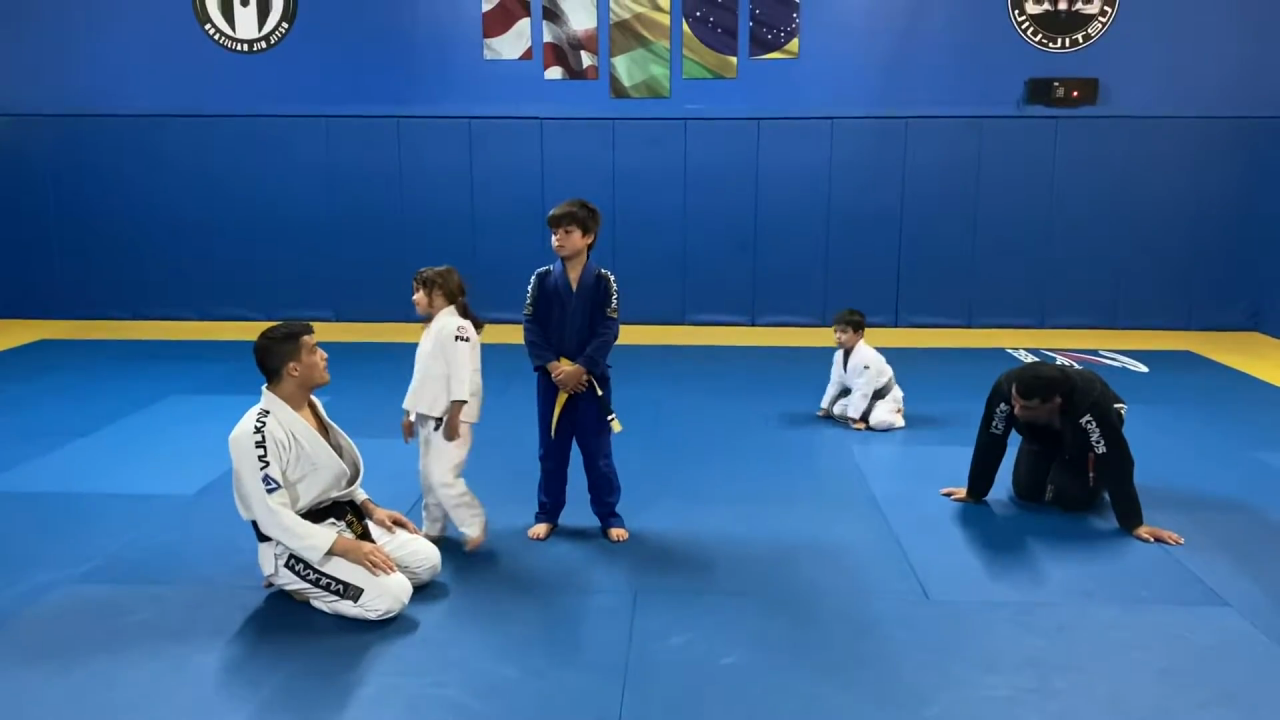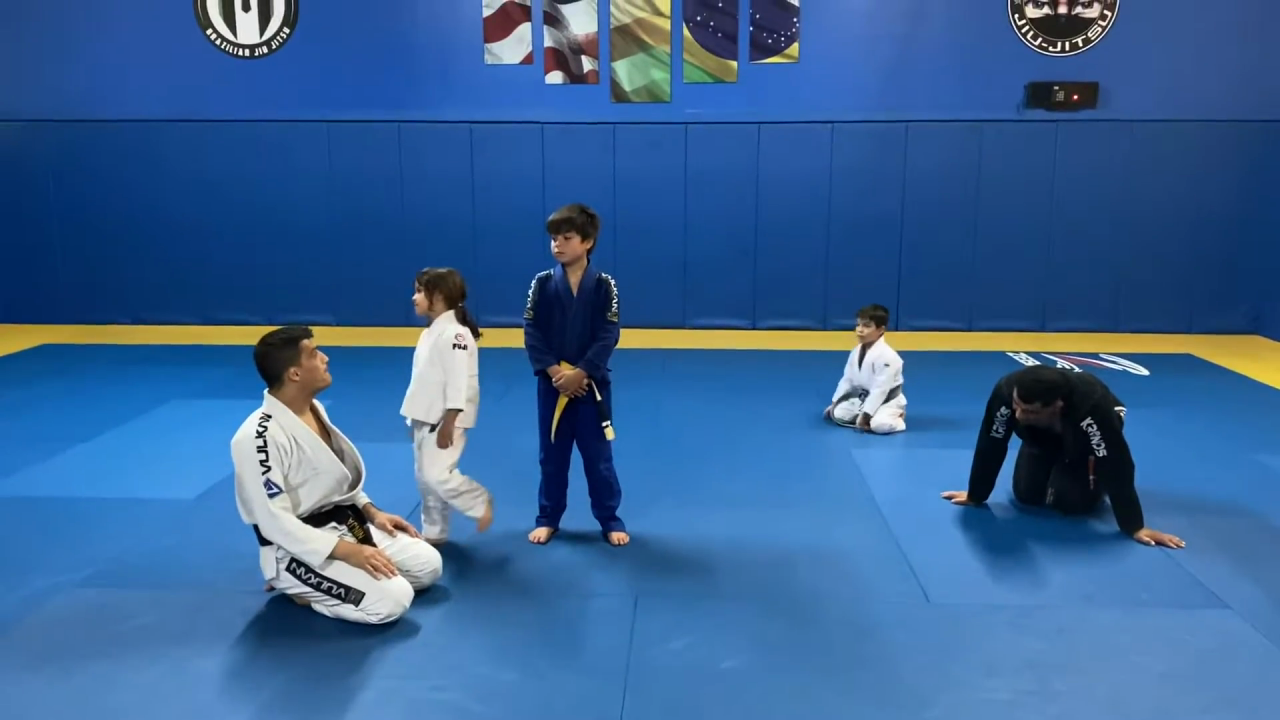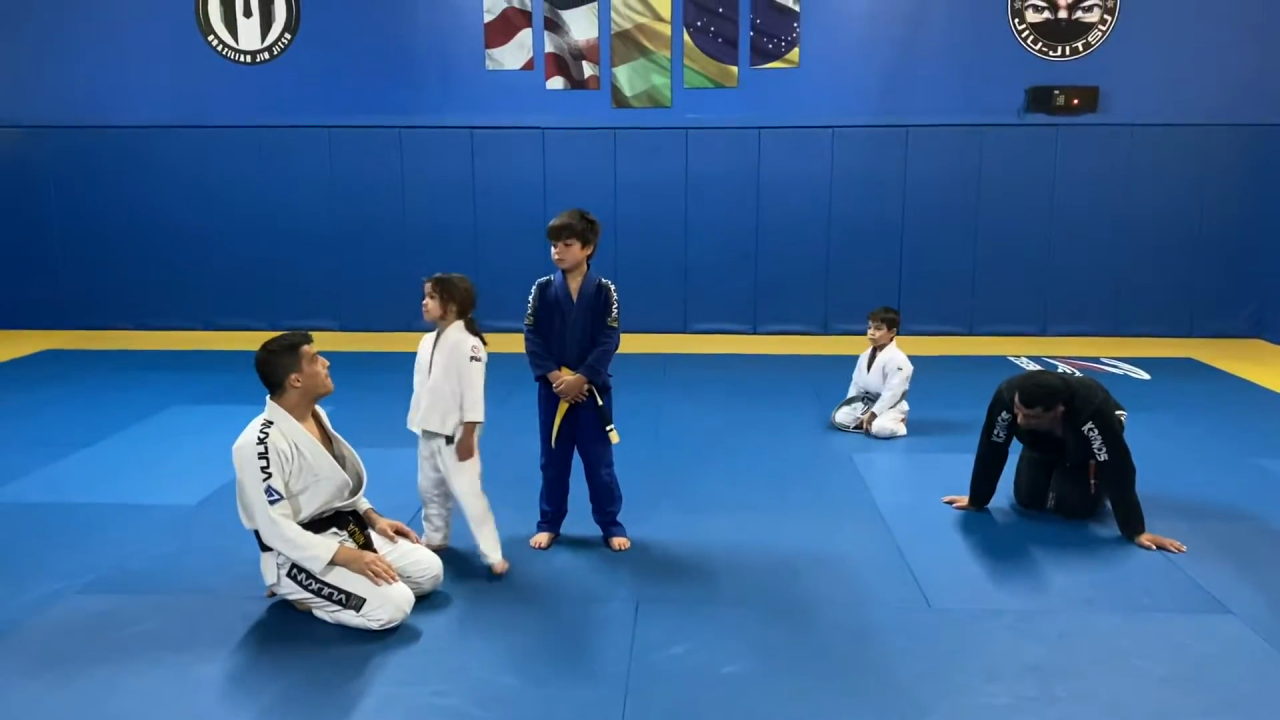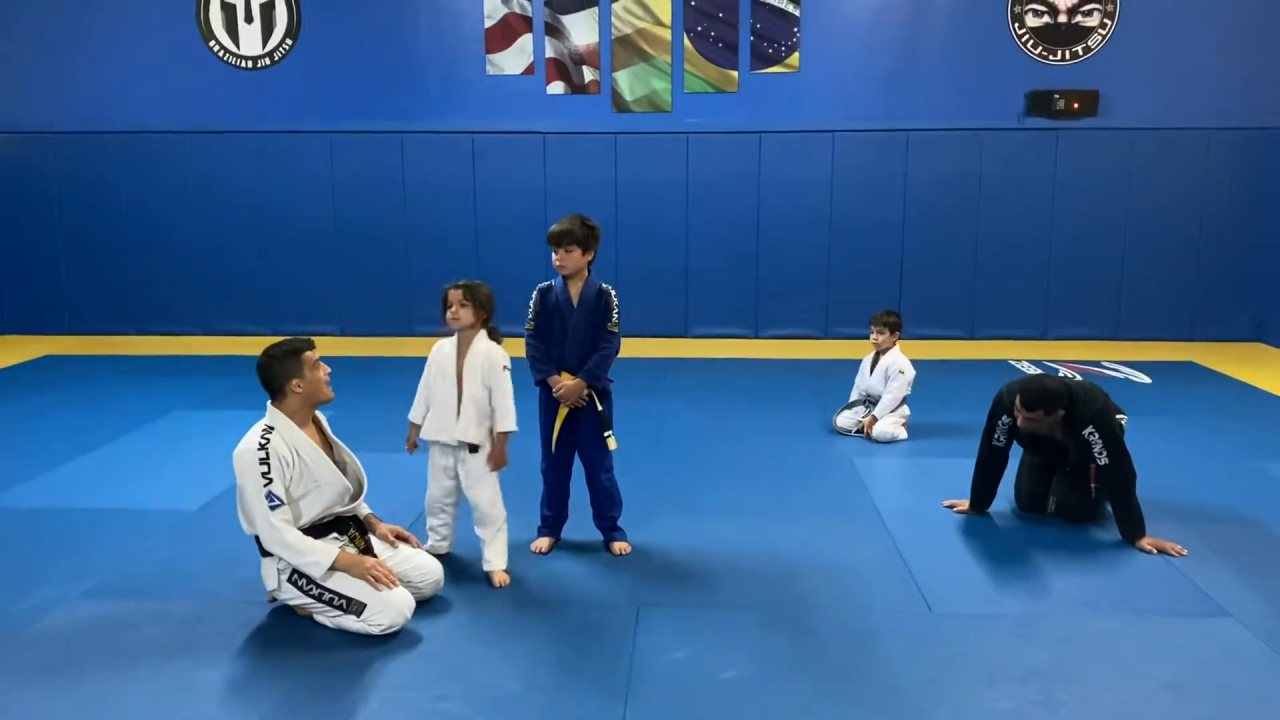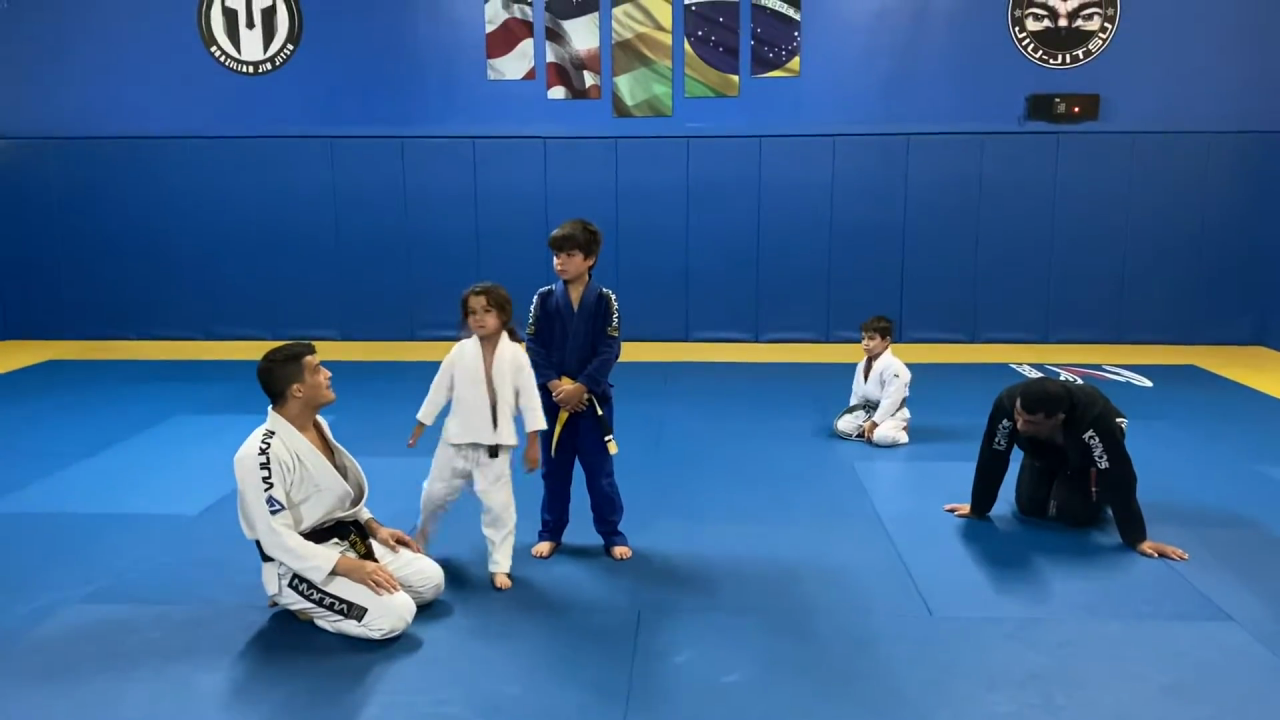
dt=0.2s
person 1, frame 1
left shoulder: (603, 281)
right shoulder: (541, 279)
left elbow: (607, 333)
right elbow: (532, 329)
left wrist: (580, 369)
right wrist: (553, 367)
left hip: (591, 379)
right hip: (551, 378)
left knee: (597, 452)
right knee: (551, 451)
left ankle: (609, 515)
right ankle: (547, 514)
person 1, frame 2
left shoulder: (604, 285)
right shoulder: (542, 284)
left elbow: (607, 337)
right elbow: (532, 333)
left wrist: (580, 373)
right wrist: (554, 371)
left hip: (592, 382)
right hip: (552, 383)
left knee: (598, 455)
right knee: (552, 455)
left ankle: (610, 519)
right ankle: (548, 518)
person 1, frame 3
left shoulder: (604, 291)
right shoulder: (542, 289)
left elbow: (607, 342)
right elbow: (533, 339)
left wrist: (580, 378)
right wrist: (555, 376)
left hip: (593, 388)
right hip: (552, 388)
left knee: (599, 460)
right knee: (553, 460)
left ankle: (611, 524)
right ankle: (549, 523)
person 1, frame 4
left shoulder: (604, 296)
right shoulder: (543, 295)
left elbow: (608, 347)
right elbow: (533, 344)
left wrist: (580, 384)
right wrist: (555, 381)
left hip: (593, 393)
right hip: (553, 393)
left knee: (599, 466)
right knee: (554, 465)
left ankle: (612, 529)
right ankle: (550, 528)
person 1, frame 5
left shoulder: (605, 300)
right shoulder: (544, 299)
left elbow: (608, 351)
right elbow: (533, 348)
left wrist: (580, 388)
right wrist: (555, 386)
left hip: (593, 398)
right hip: (553, 397)
left knee: (600, 470)
right knee: (554, 469)
left ankle: (612, 534)
right ankle: (550, 533)
person 2, frame 1
left shoulder: (310, 404)
right shoulder: (257, 432)
right elbow: (273, 518)
left wrist: (370, 508)
right wrist: (346, 548)
right hip: (295, 545)
left knee: (427, 561)
right knee: (391, 595)
left ankle: (320, 579)
right ankle: (295, 582)
person 2, frame 2
left shoulder: (313, 408)
right shoulder: (259, 437)
right elbow: (275, 522)
left wrist: (372, 512)
right wrist: (347, 552)
right hip: (297, 549)
left knee: (428, 565)
right knee: (392, 600)
left ankle: (321, 583)
right ankle: (296, 586)
person 2, frame 3
left shoulder: (314, 414)
right shoulder: (260, 444)
right elbow: (275, 528)
left wrist: (373, 517)
right wrist: (347, 558)
right hip: (298, 555)
left knee: (429, 571)
right knee: (393, 605)
left ankle: (331, 587)
right ankle: (297, 592)
person 2, frame 4
left shoulder: (315, 420)
right shoulder: (262, 449)
right elbow: (276, 534)
left wrist: (373, 523)
right wrist: (348, 563)
right hip: (299, 561)
left knee: (430, 576)
right knee: (394, 611)
left ankle: (320, 595)
right ankle: (298, 597)
person 2, frame 5
left shoulder: (316, 424)
right shoulder: (262, 454)
right elbow: (276, 539)
left wrist: (375, 527)
right wrist: (349, 568)
right hip: (300, 566)
left knee: (430, 581)
right knee: (394, 615)
left ankle: (324, 599)
right ankle: (299, 602)
person 3, frame 1
left shoulder: (457, 326)
right shoulder: (432, 328)
left elbow: (462, 376)
left wrist: (454, 418)
right wrist: (411, 415)
left hip: (450, 417)
right hip: (429, 416)
left knee: (442, 477)
right knee: (428, 477)
left ankle: (474, 524)
right ankle: (433, 530)
person 3, frame 2
left shoulder: (455, 333)
right shoulder: (429, 332)
left elbow: (459, 382)
left wrist: (448, 425)
right wrist: (414, 417)
left hip: (444, 421)
right hip: (424, 420)
left knee: (438, 476)
right knee: (426, 480)
left ankle: (480, 502)
right ankle: (433, 533)
person 3, frame 3
left shoulder: (468, 344)
right shoulder: (428, 341)
left elbow: (473, 393)
left wrist: (467, 437)
right wrist: (415, 424)
left hip: (456, 434)
right hip: (428, 431)
left knee: (467, 493)
right knee: (430, 490)
left ankle: (492, 555)
right ankle: (434, 538)
person 3, frame 4
left shoulder: (493, 353)
right shoulder: (441, 349)
left elbow: (503, 399)
right elbow: (426, 390)
left wrist: (500, 445)
right wrist: (414, 428)
left hip: (477, 443)
right hip: (442, 440)
left knee: (486, 504)
right knee: (438, 498)
left ankle: (496, 564)
right ankle: (437, 545)
person 3, frame 5
left shoulder: (515, 354)
right shoulder: (460, 352)
left elbow: (528, 396)
right elbow: (439, 390)
left wrist: (533, 441)
right wrist: (418, 428)
left hip: (494, 445)
right hip: (458, 439)
left knee: (497, 506)
right knee: (437, 492)
left ankle: (499, 567)
right ankle: (424, 526)
person 4, frame 1
left shoulder: (1092, 402)
right shoulder: (1006, 388)
left elbow: (1116, 463)
right elbow: (990, 443)
left wrist: (1134, 524)
right wrist: (974, 492)
left hip: (1086, 439)
right hip: (1042, 436)
left knee: (1073, 498)
right knee: (1026, 491)
left ankle: (1096, 478)
right ankle: (1056, 465)
person 4, frame 2
left shoulder: (1093, 405)
right shoulder: (1006, 391)
left elbow: (1117, 466)
right elbow: (990, 447)
left wrist: (1135, 527)
right wrist: (975, 495)
left hip: (1085, 443)
right hip: (1043, 439)
left knee: (1073, 501)
right knee: (1027, 495)
left ankle: (1094, 480)
right ankle: (1056, 469)
person 4, frame 3
left shoulder: (1094, 410)
right shoulder: (1007, 395)
left elbow: (1118, 470)
right elbow: (991, 451)
left wrist: (1135, 531)
right wrist: (976, 500)
left hip: (1086, 448)
right hip: (1043, 444)
left knee: (1075, 505)
right knee: (1027, 499)
left ankle: (1096, 485)
right ankle: (1057, 473)
person 4, frame 4
left shoulder: (1095, 414)
right shoulder: (1007, 399)
left elbow: (1119, 474)
right elbow: (992, 455)
left wrist: (1137, 535)
right wrist: (977, 504)
left hip: (1087, 452)
right hip: (1044, 448)
left knee: (1075, 509)
right knee: (1028, 503)
left ankle: (1096, 490)
right ankle: (1056, 477)
person 4, frame 5
left shoulder: (1095, 418)
right shoulder: (1008, 402)
left elbow: (1119, 478)
right elbow: (992, 459)
left wrist: (1137, 539)
right wrist: (978, 508)
left hip: (1087, 455)
right hip: (1044, 451)
left knee: (1076, 513)
right knee: (1029, 507)
left ankle: (1096, 494)
right ankle: (1057, 481)
